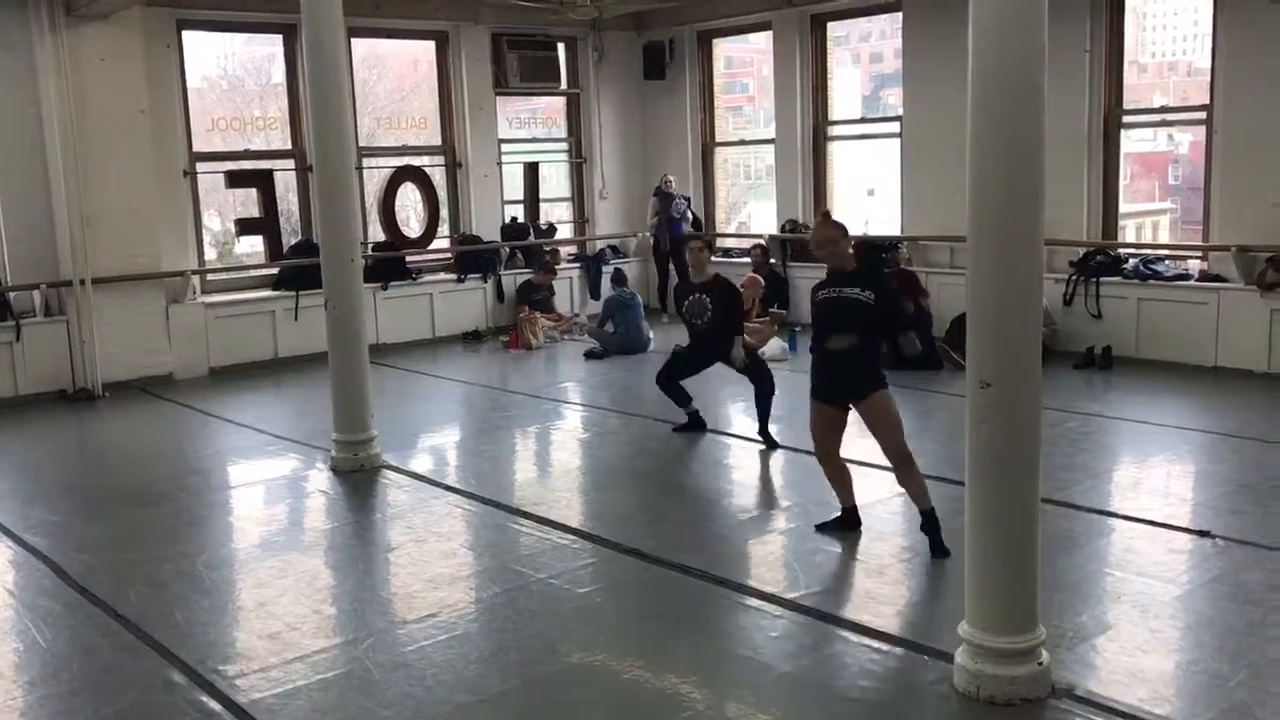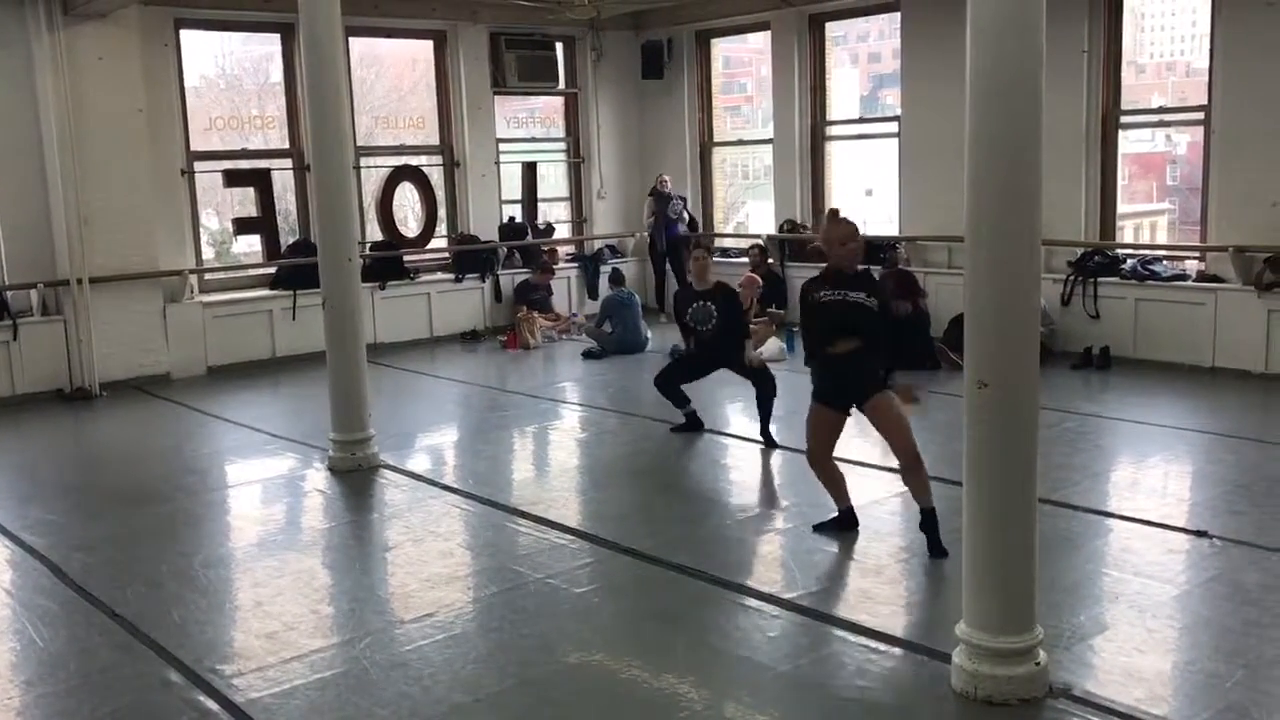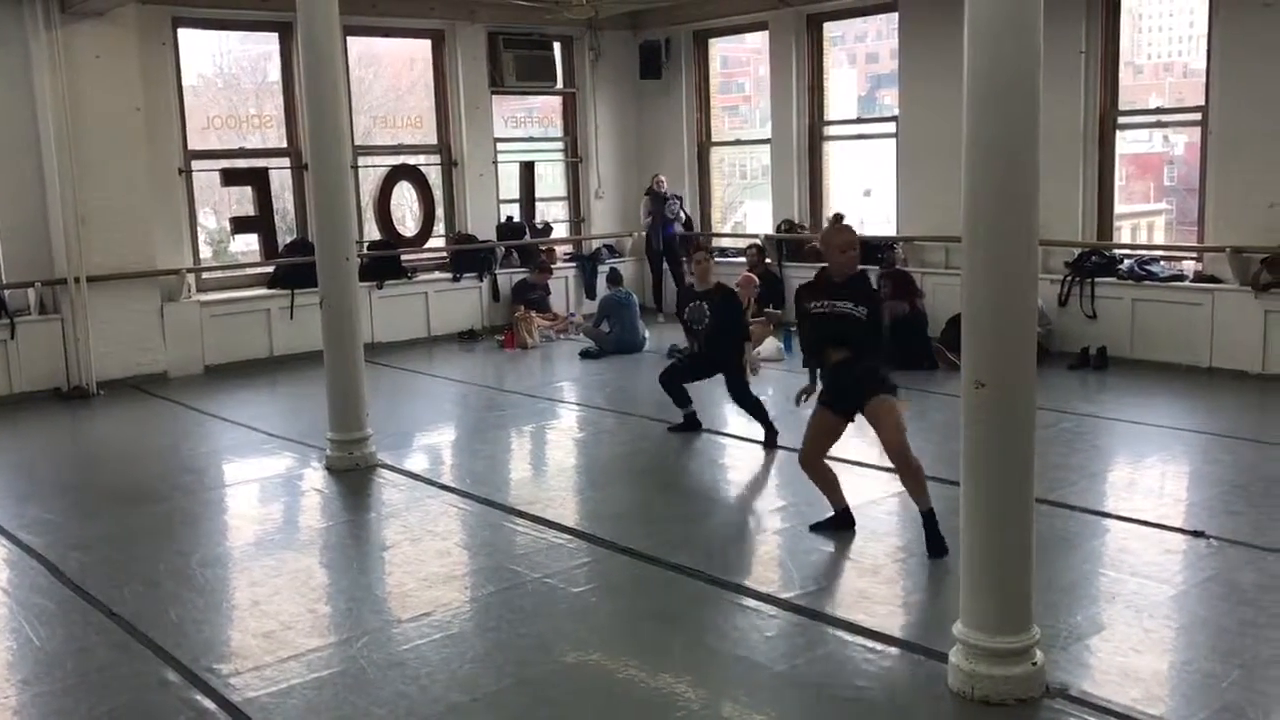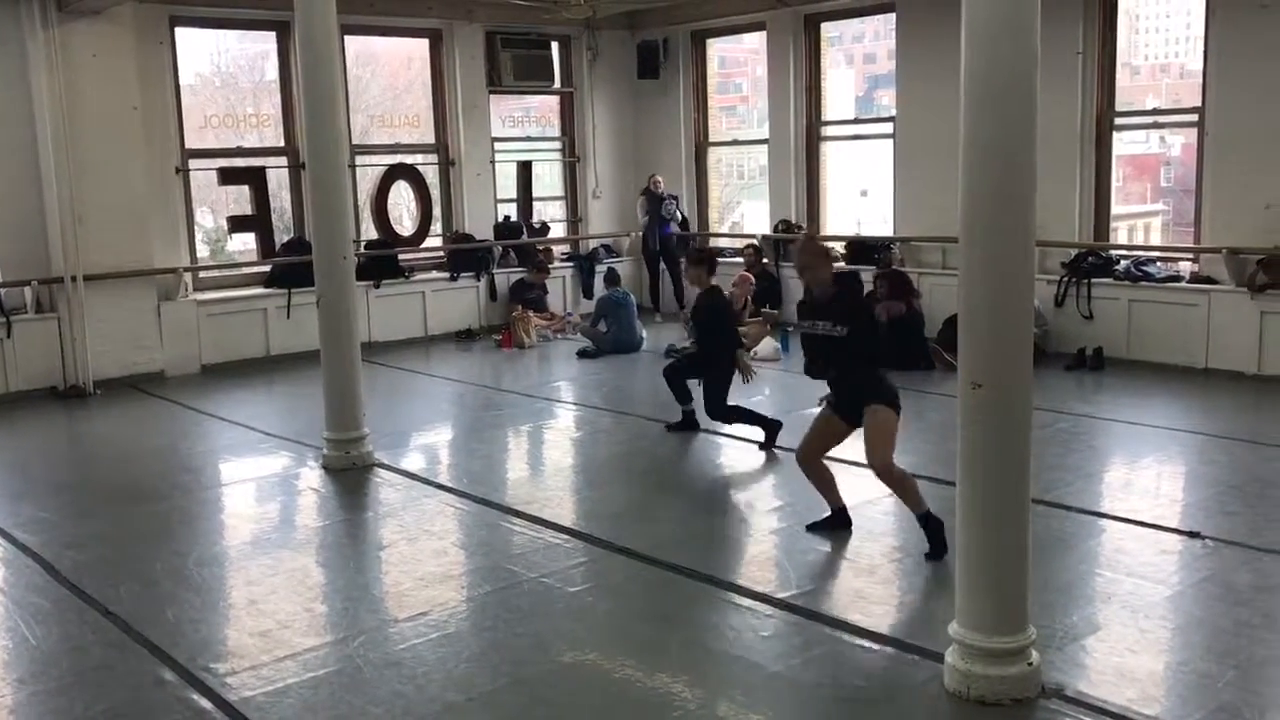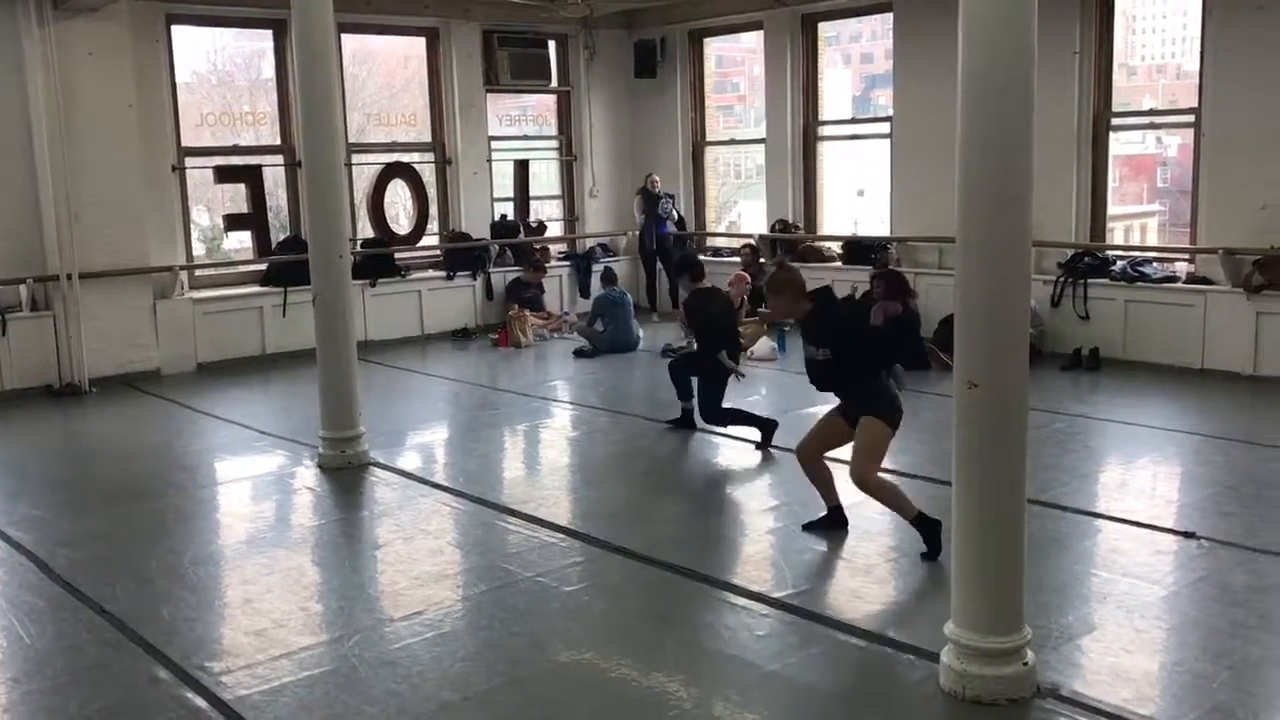
dt=0.1s
person 1, frame 1
left shoulder: (873, 280)
right shoulder: (820, 289)
left elbow: (893, 324)
right elbow: (819, 331)
left hip: (865, 375)
right hip: (826, 378)
left knee: (899, 453)
right knee: (825, 453)
left ankle: (930, 524)
right ankle: (849, 515)
person 1, frame 2
left shoulder: (871, 286)
right shoulder: (813, 288)
left elbow: (885, 335)
right elbow: (812, 337)
left hip: (869, 378)
right hip: (829, 382)
left knee: (907, 450)
right knee: (816, 455)
left ankle: (928, 522)
right ankle: (846, 516)
person 1, frame 3
left shoulder: (865, 292)
right shoulder: (806, 294)
left elbow: (873, 343)
right elbow: (809, 342)
right wrist: (814, 379)
left hip: (871, 383)
right hip: (835, 388)
left knee: (900, 452)
right knee: (808, 457)
left ankle: (930, 523)
right ankle: (842, 516)
person 1, frame 4
left shoulder: (853, 303)
right shoulder: (804, 308)
left elbow: (869, 352)
right wrist: (835, 389)
left hip: (875, 394)
right hip: (846, 396)
left knee: (881, 462)
right knee: (806, 455)
left ankle: (931, 525)
right ankle: (840, 517)
person 1, frame 5
left shoulder: (837, 319)
right shoulder: (810, 321)
left elbow: (877, 345)
left hip: (877, 403)
right hip: (853, 402)
left knee: (863, 476)
right knee: (806, 451)
left ankle: (926, 526)
right ankle: (836, 514)
person 2, frame 1
left shoulder: (723, 285)
right shoulder: (681, 288)
left elbow: (736, 317)
left wrist: (738, 346)
right wrist: (691, 341)
left hip: (727, 341)
right hip: (700, 345)
left knee: (763, 378)
right knee: (664, 378)
left ankle: (764, 429)
right ankle: (695, 419)
person 2, frame 2
left shoulder: (726, 292)
right shoulder: (681, 296)
left elbow: (741, 323)
right elbow: (683, 326)
left wrist: (749, 350)
right wrist: (688, 348)
left hip: (731, 348)
right hip: (702, 352)
left knee: (765, 381)
right knee: (663, 380)
left ankle: (765, 430)
right ankle: (693, 420)
person 2, frame 3
left shoulder: (726, 294)
right shoulder: (685, 295)
left elbow: (741, 325)
left wrist: (748, 353)
right wrist: (692, 348)
left hip: (730, 352)
right hip: (705, 354)
left knee: (740, 394)
right knee: (667, 378)
left ankle: (769, 428)
right ankle: (691, 419)
person 2, frame 4
left shoulder: (710, 299)
right shoulder: (709, 295)
left elbow: (728, 328)
left wrist: (742, 358)
left hip: (719, 358)
right hip: (706, 354)
left knee: (715, 409)
right knee: (673, 370)
left ankle: (769, 425)
right ankle: (688, 418)
person 2, frame 5
left shoulder: (693, 302)
right shoulder: (719, 294)
left elbow: (708, 334)
left wrist: (725, 360)
left hip: (717, 359)
left knee: (710, 413)
right knee: (676, 366)
left ankle: (766, 425)
right ankle: (687, 416)
